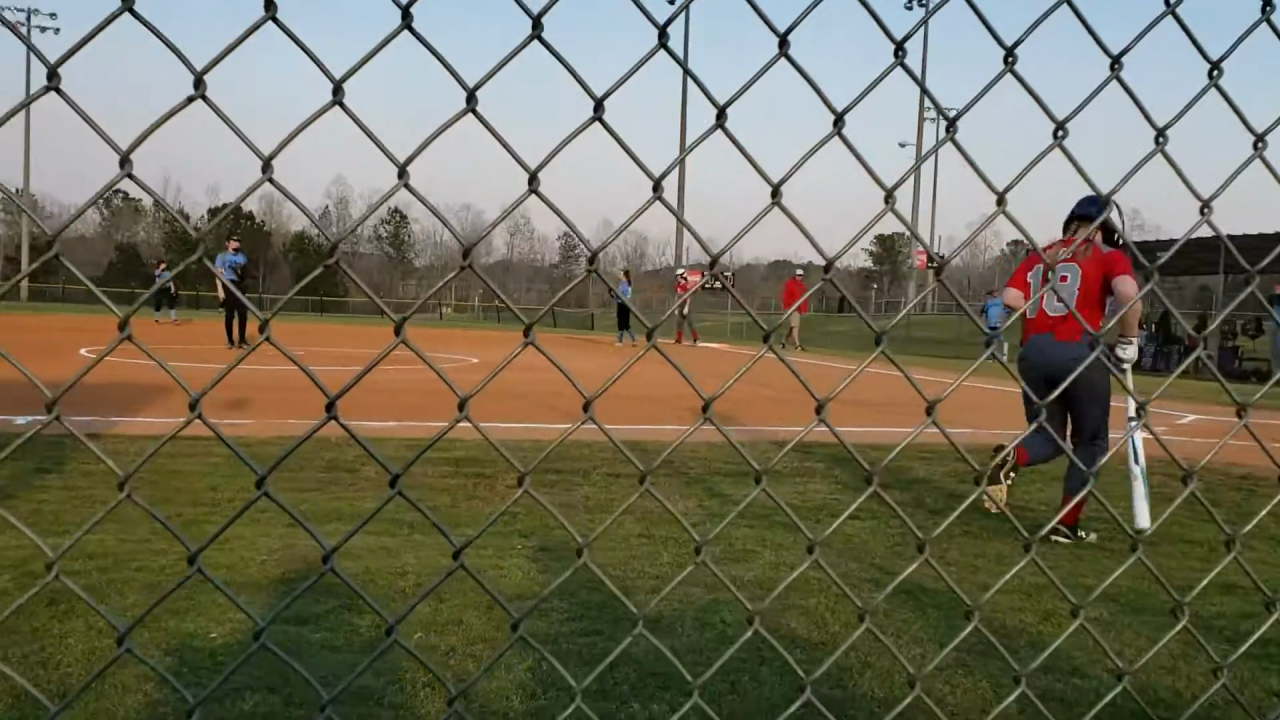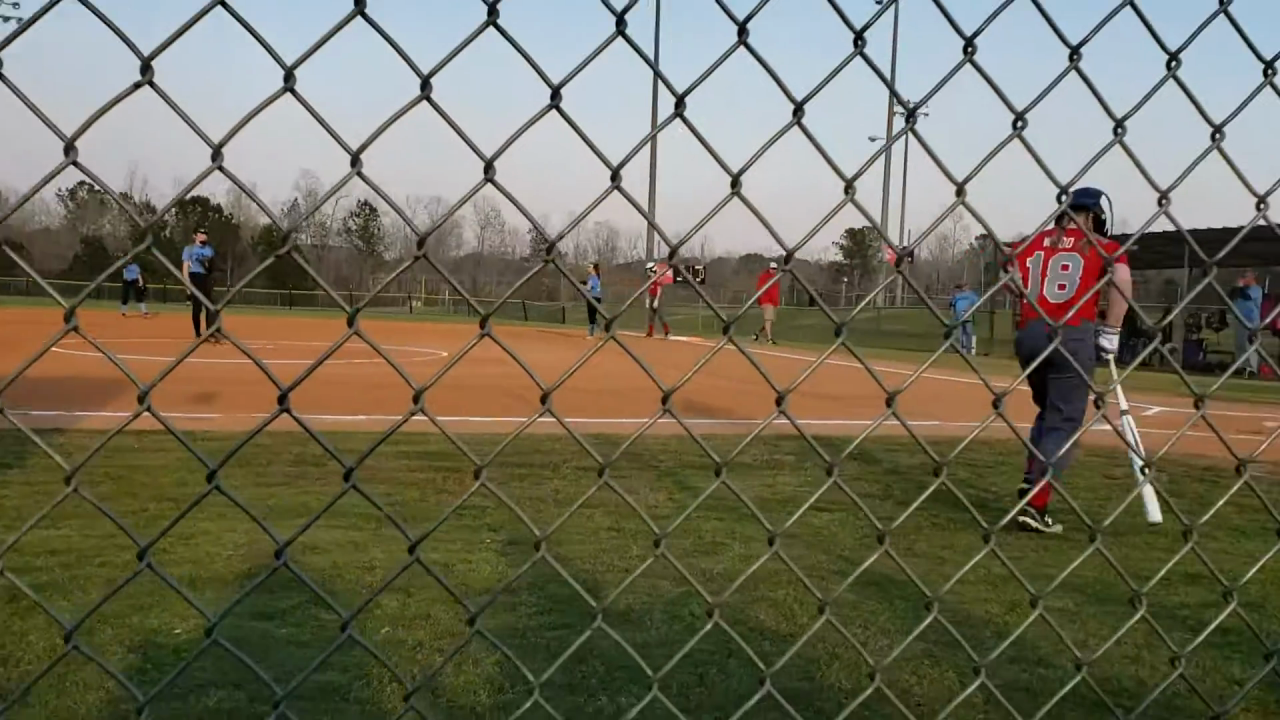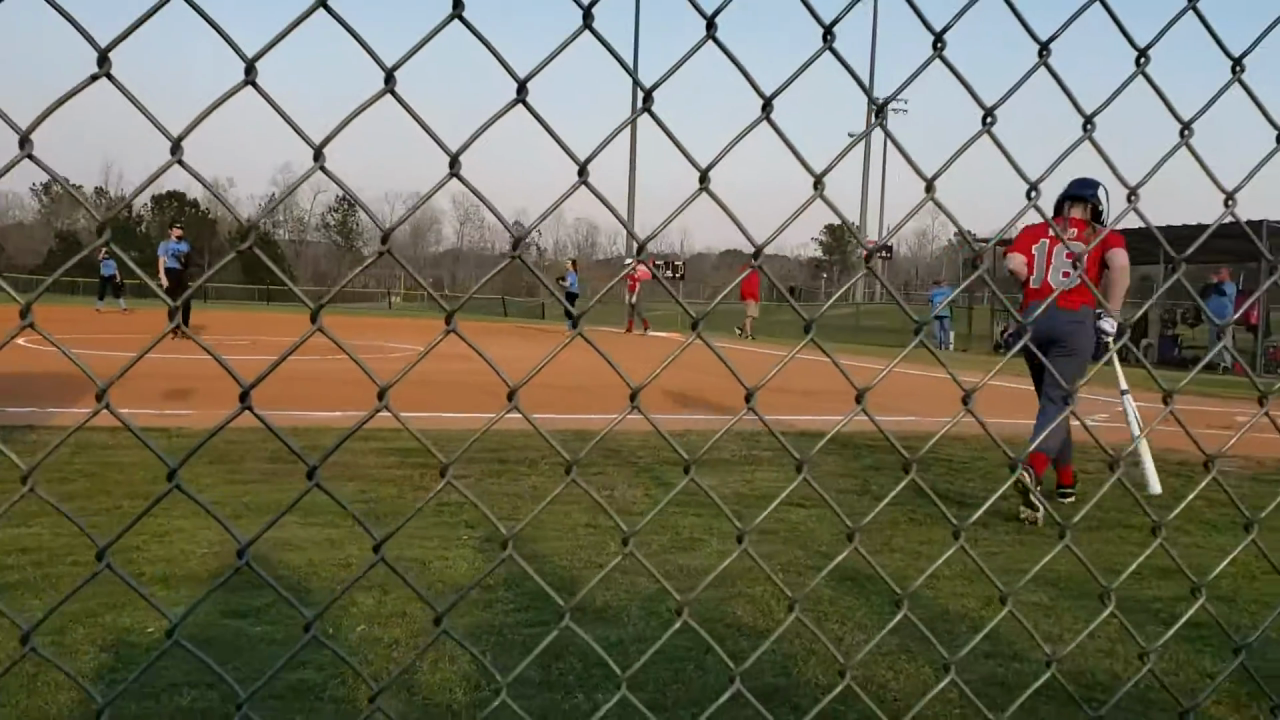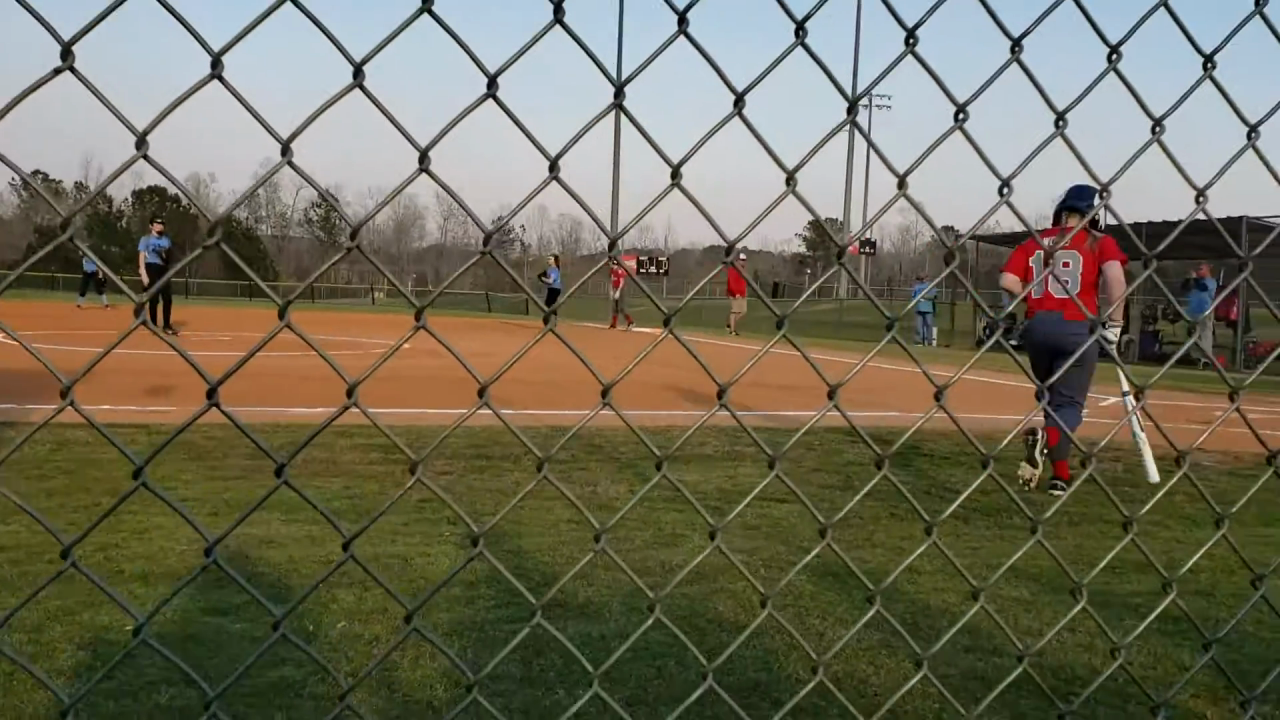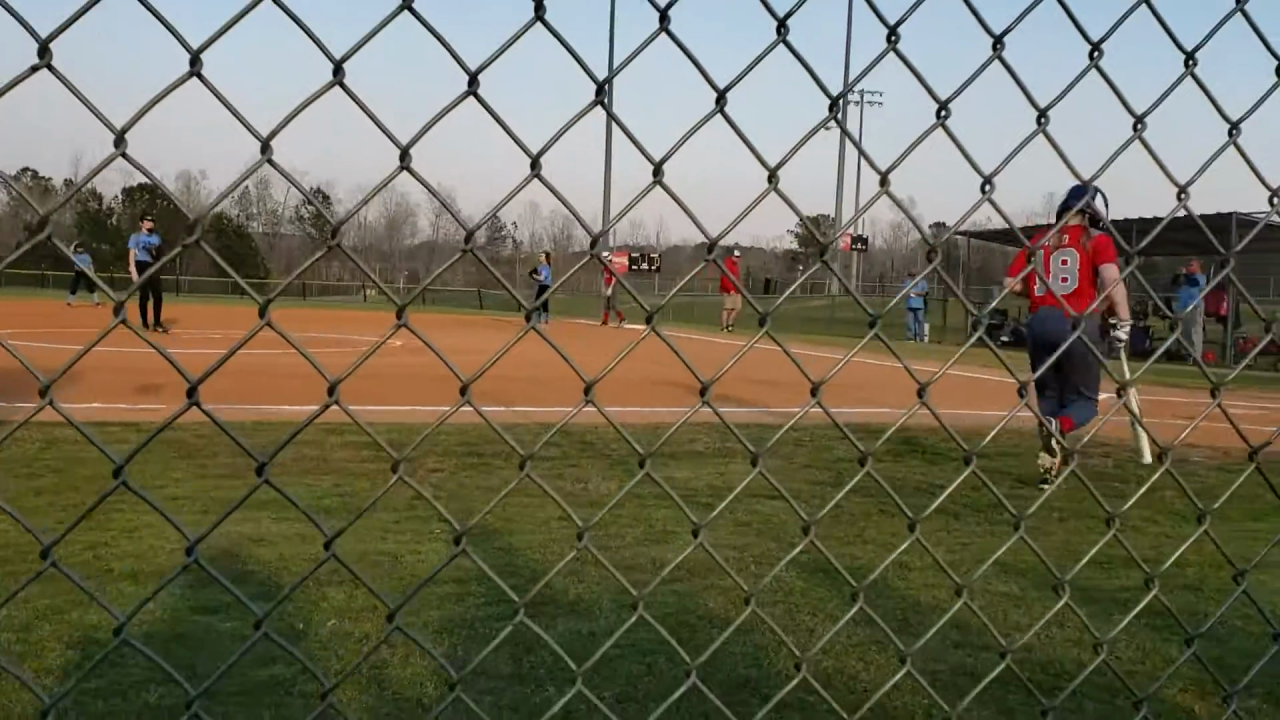
dt=0.1s
person 1, frame 1
left shoulder: (1038, 257)
right shoulder: (1111, 256)
left elbow: (1010, 299)
right elbow: (1128, 294)
right wrist: (1129, 339)
left hip: (1033, 350)
right hip: (1080, 352)
left knee: (1049, 433)
right knee: (1091, 440)
left ankle: (1011, 459)
right ankle: (1067, 523)
person 1, frame 2
left shoulder: (1032, 242)
right shoulder: (1106, 247)
right elbow: (1122, 281)
left wrist: (1036, 301)
right wrist: (1111, 329)
left hip: (1029, 335)
right hip: (1073, 337)
left knee: (1052, 411)
right knee: (1063, 425)
left ankle: (1034, 477)
right ankle: (1035, 506)
person 1, frame 3
left shoulder: (1034, 232)
right shoulder: (1104, 236)
left elbow: (1013, 264)
right elbow: (1118, 267)
left wrist: (1036, 285)
right wrist: (1110, 314)
left hip: (1034, 323)
right hip: (1077, 324)
left knee: (1049, 401)
right knee: (1057, 407)
left ankle: (1066, 483)
right ankle: (1033, 467)
person 1, frame 4
left shoulder: (1033, 242)
right shoulder: (1102, 243)
left elbow: (1007, 281)
right elbow: (1115, 278)
right wrist: (1114, 324)
left hip: (1036, 327)
right hip: (1077, 330)
left knee: (1053, 401)
right knee: (1069, 407)
left ankle: (1061, 477)
right ankle: (1041, 440)
person 1, frame 5
left shoulder: (1038, 241)
right shoulder: (1099, 240)
left elbow: (1012, 283)
right elbow: (1111, 279)
right wrist: (1124, 321)
left hip: (1039, 323)
right hip: (1079, 323)
left knee: (1051, 400)
right knee: (1085, 404)
left ankle: (1048, 472)
right ankle: (1059, 432)
